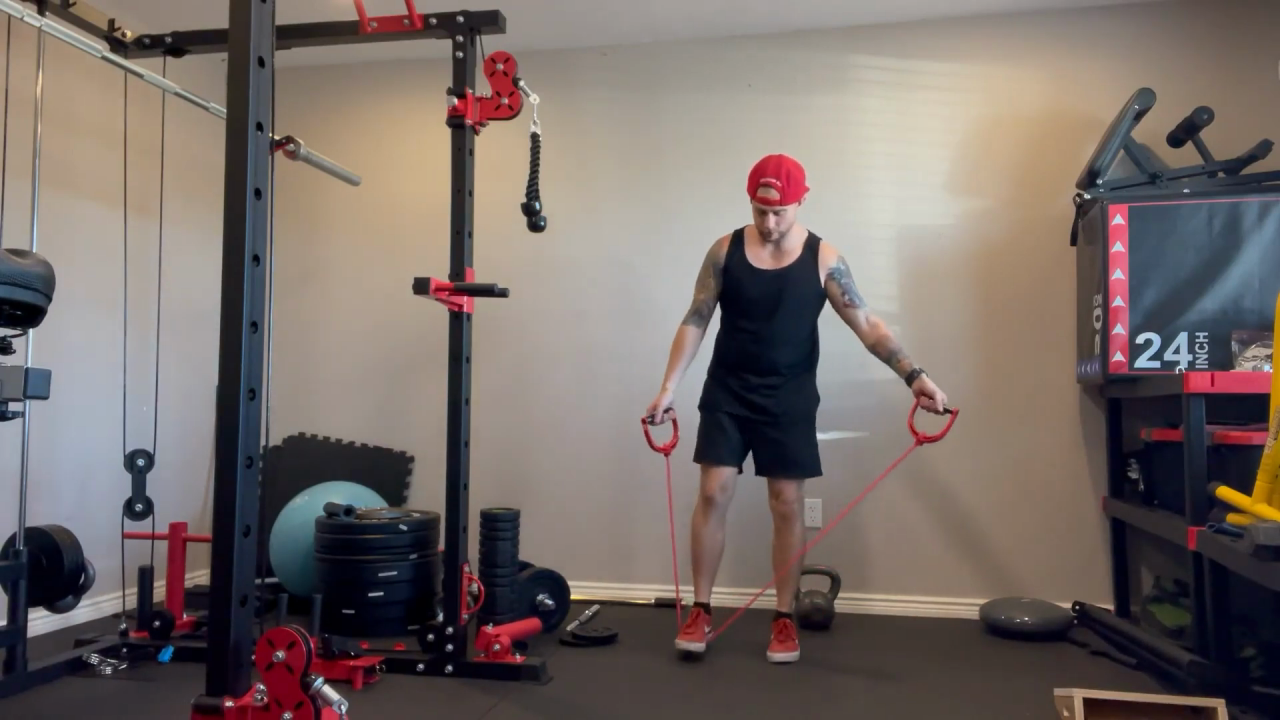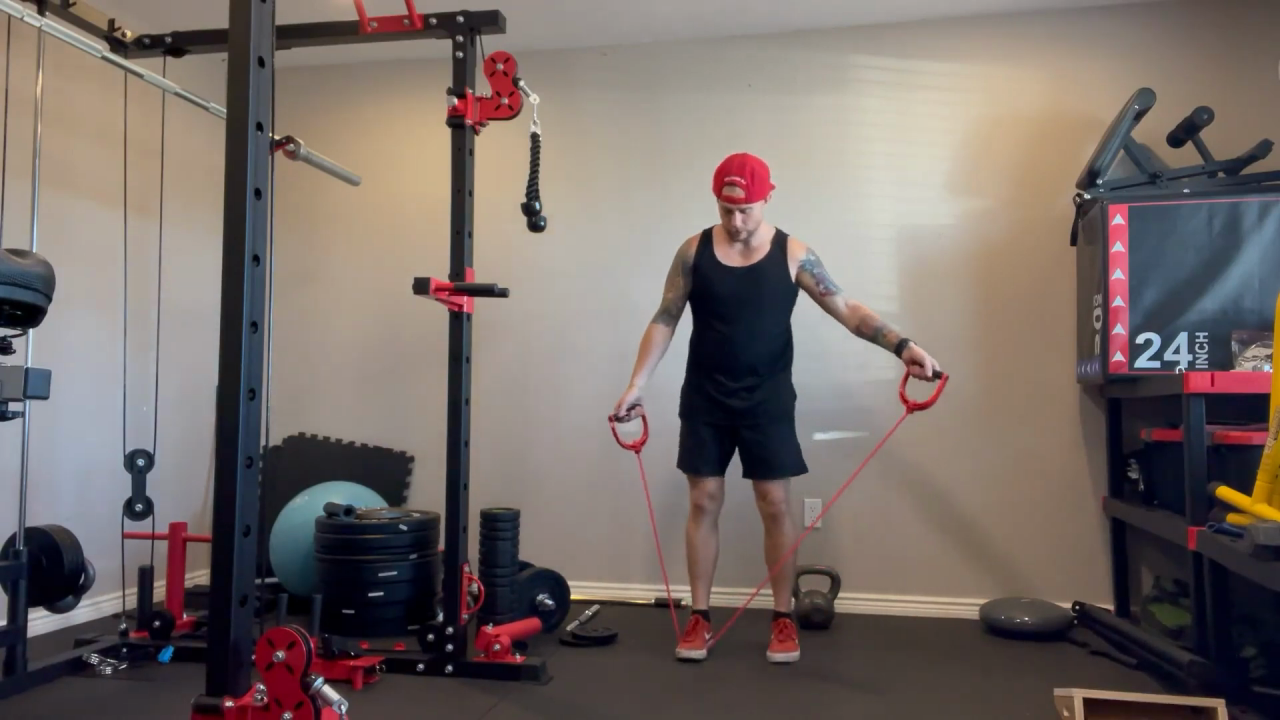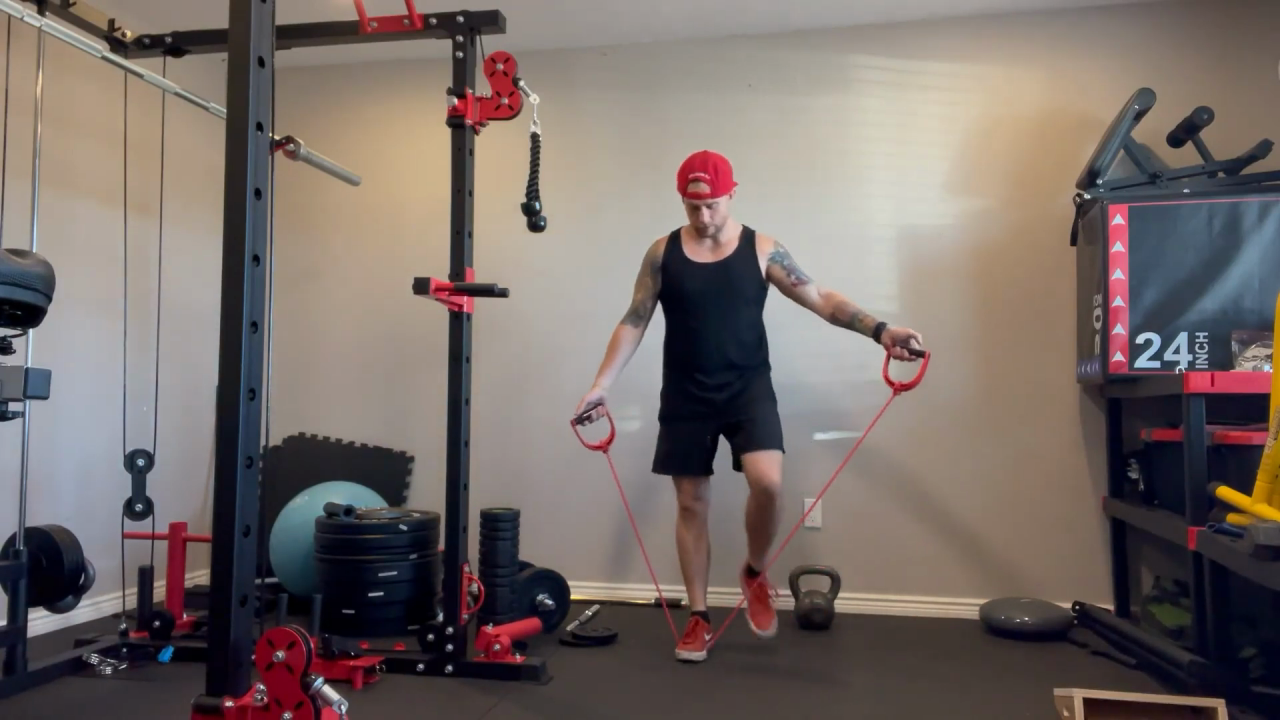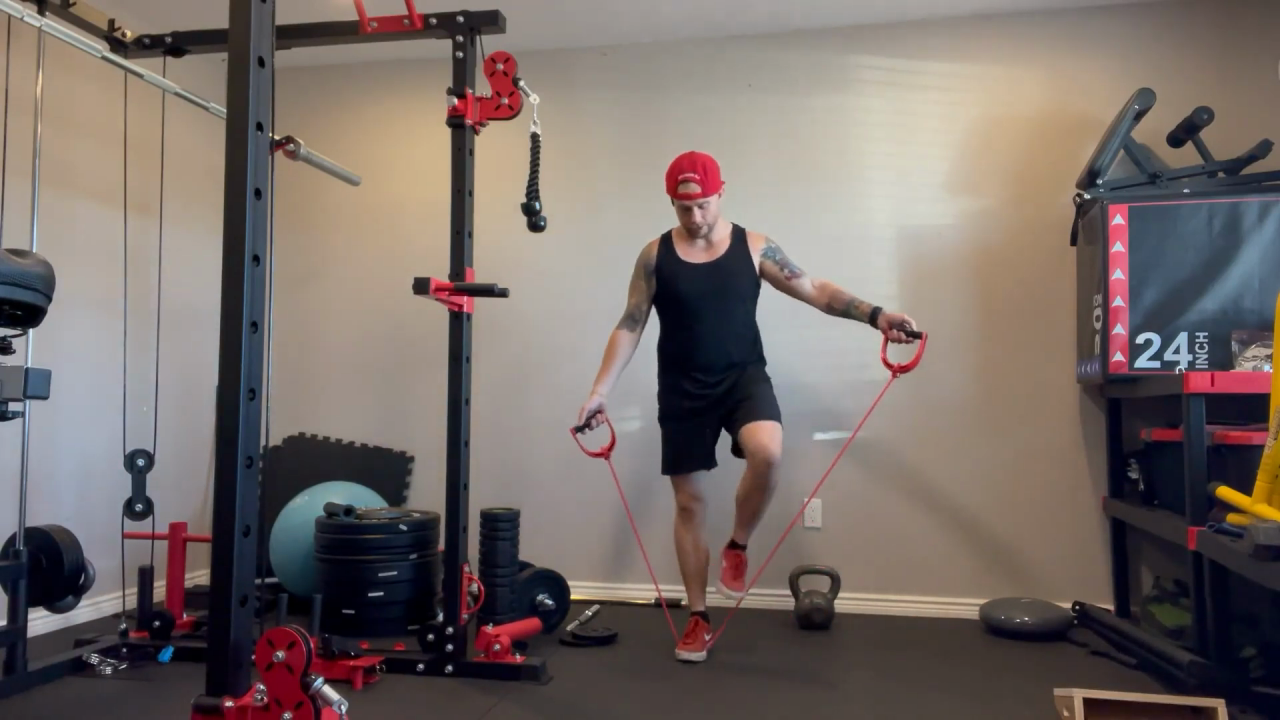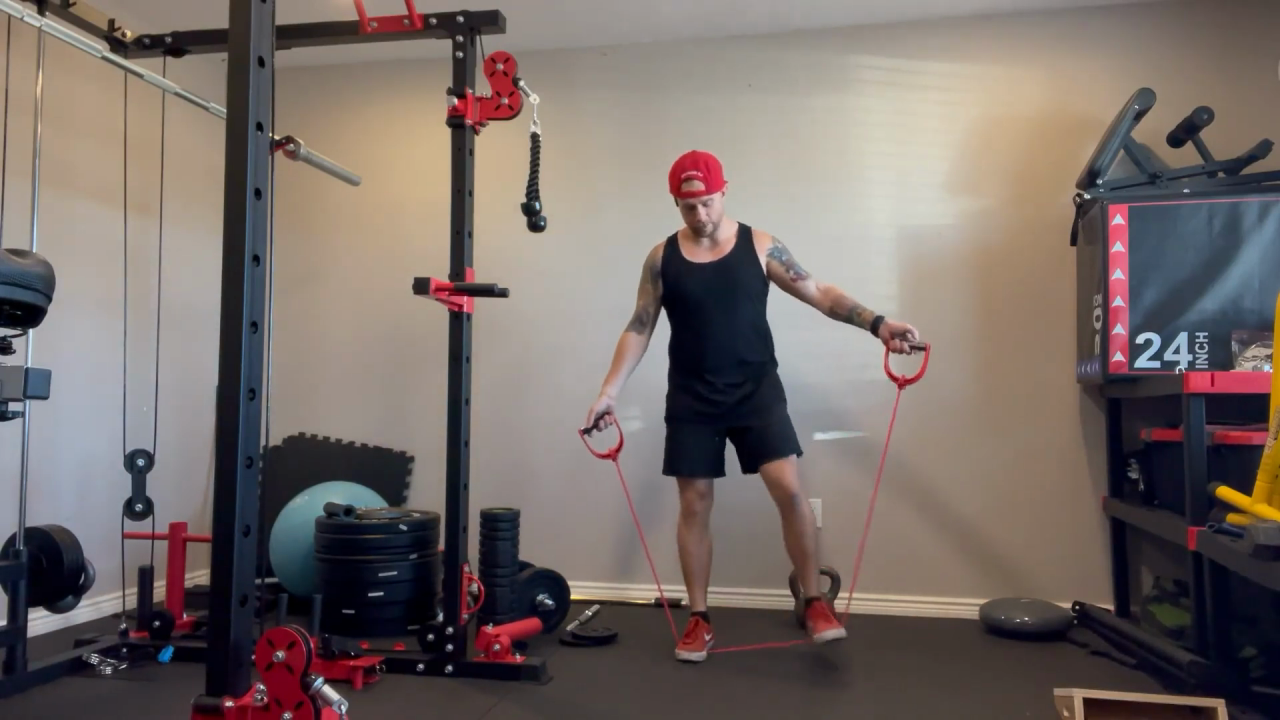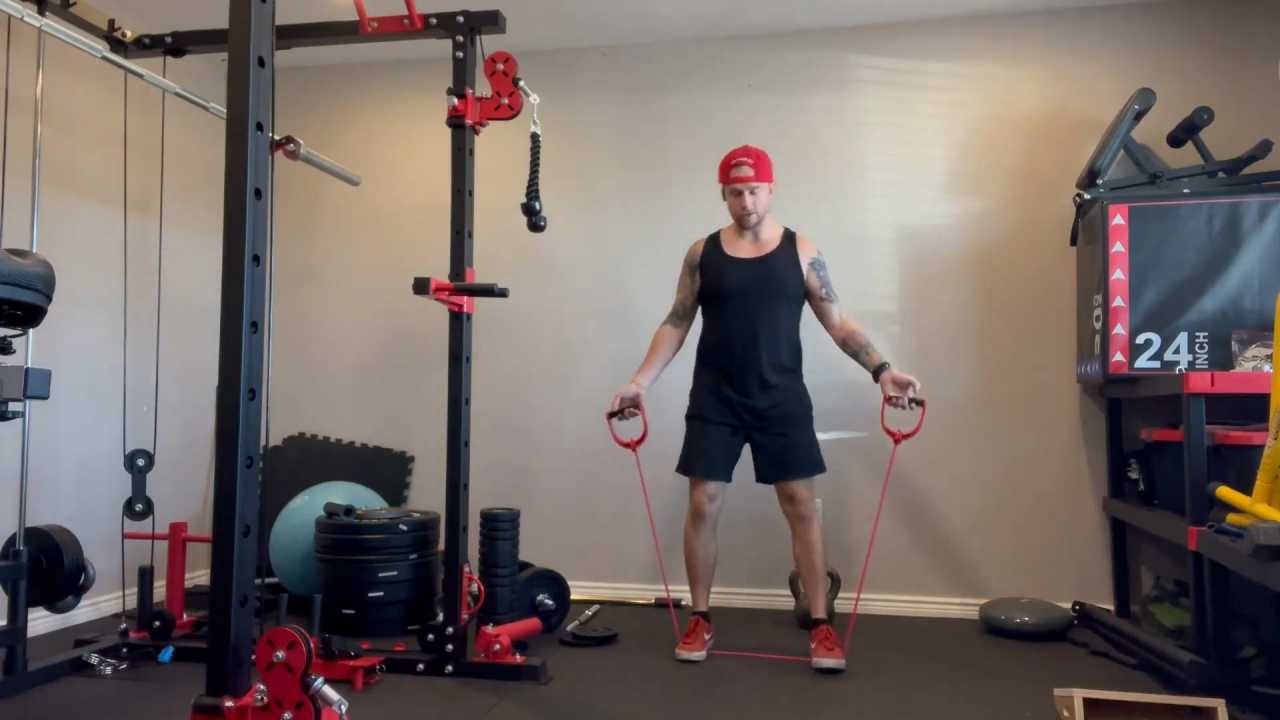
dt=0.3s
person 1, frame 1
left shoulder: (824, 258)
right shoulder: (725, 250)
left elbow: (866, 324)
right elbow: (695, 320)
left wrist: (913, 375)
right wrist: (668, 386)
left hip: (790, 396)
right hip: (727, 391)
left knee: (787, 505)
right knee: (713, 494)
left ankle: (784, 618)
right ankle: (700, 610)
person 1, frame 2
left shoulder: (794, 254)
right shoulder: (693, 251)
left elbow: (846, 309)
right elbow: (664, 321)
left wrist: (901, 346)
right wrist: (637, 384)
left hip: (767, 397)
right hip: (705, 397)
left knee: (775, 505)
right knee: (704, 502)
left ankle: (782, 617)
right ankle: (699, 617)
person 1, frame 3
left shoulder: (763, 250)
right shoulder: (663, 253)
left elbow: (820, 298)
right elbow: (634, 322)
left wrist: (880, 330)
right wrist: (601, 385)
left hip: (748, 387)
right hip: (685, 396)
left knee: (767, 482)
right knee: (691, 504)
left ankle: (755, 574)
right ankle: (698, 618)
person 1, frame 4
left shoulder: (753, 246)
right shoulder: (655, 255)
left elbow: (813, 289)
right elbow: (629, 327)
left wrist: (875, 314)
right wrist: (599, 392)
left hip: (744, 377)
right hip: (683, 392)
left knee: (767, 453)
right knee: (689, 501)
left ankle: (738, 546)
right ankle: (698, 619)
person 1, frame 5
left shoulder: (760, 246)
right shoulder: (662, 258)
left elbow: (817, 292)
right elbow: (639, 329)
left wrist: (877, 323)
right wrist: (608, 393)
left hip: (756, 386)
right hip: (691, 397)
left knee: (788, 487)
right knee: (694, 504)
left ankle: (815, 601)
right ankle: (699, 619)
person 1, frame 6
left shoulder: (802, 251)
right shoulder: (702, 253)
left elbow: (837, 320)
right elbow: (676, 323)
left wrist: (882, 369)
right wrist: (640, 382)
left hip: (782, 401)
right hip: (714, 401)
left knee: (801, 506)
right knee: (702, 506)
left ankle: (820, 625)
right ankle: (700, 619)
